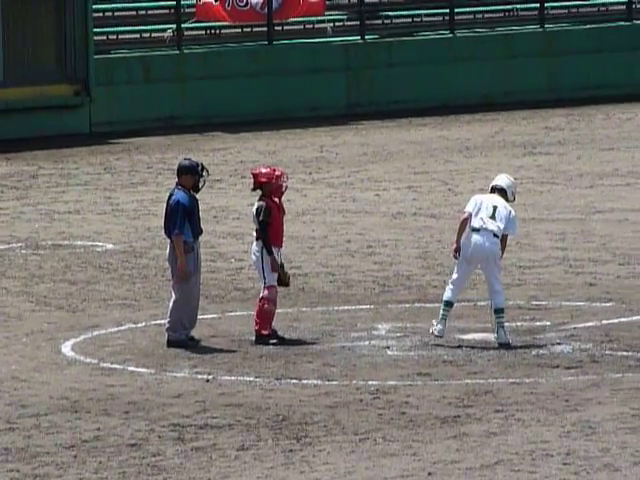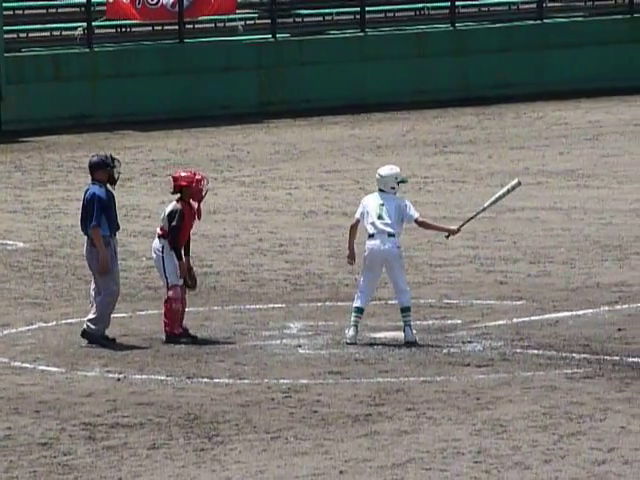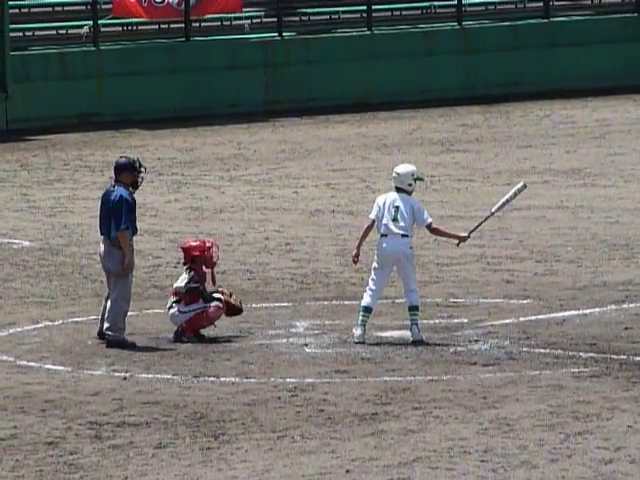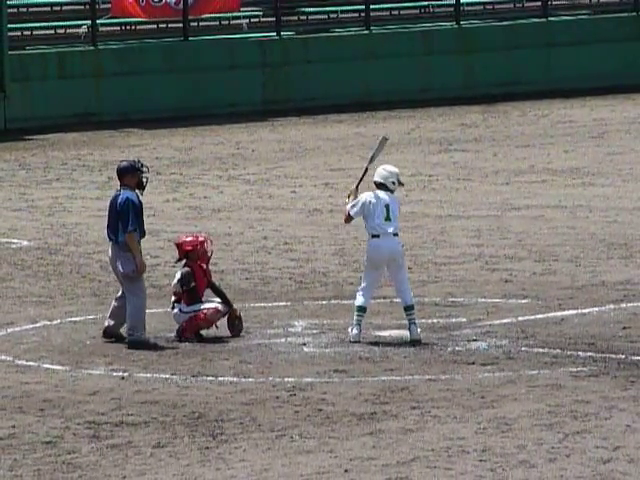
dt=1s
person 1, frame 1
left shoulder: (187, 196)
right shoulder: (180, 199)
right elbow: (176, 233)
right wrist: (181, 259)
left hip: (192, 248)
right hip: (184, 250)
left knee: (192, 293)
right knee: (182, 294)
left ankle: (184, 332)
right ankle: (175, 335)
person 1, frame 2
left shoulder: (102, 191)
right shoulder: (96, 193)
right elbow: (93, 226)
right wrist: (102, 252)
left hip: (107, 243)
right hip: (100, 245)
left knee: (101, 290)
right knee: (110, 290)
left ankle: (97, 330)
right ankle: (92, 328)
person 1, frame 3
left shoulder: (109, 192)
right shoulder: (123, 196)
right elbow: (121, 229)
right wrist: (128, 255)
left hip: (107, 245)
right hip: (118, 248)
left knee: (113, 292)
right knee: (120, 294)
left ankle: (105, 328)
right ankle: (114, 335)
person 1, frame 4
left shoulder: (117, 197)
right shoulder: (130, 198)
right elbow: (130, 231)
right wrist: (139, 257)
left hip: (117, 250)
right hip: (126, 252)
left knee: (126, 292)
right knee: (137, 295)
left ankle: (111, 327)
right ankle: (136, 337)
person 2, frame 1
left shoulder: (478, 198)
right shoulder: (509, 210)
left elbow: (465, 218)
right elbow: (504, 240)
left wrist: (457, 242)
right wrist: (497, 260)
left hip: (472, 242)
right hip: (493, 246)
left knee: (455, 284)
right knee: (496, 290)
left ankle: (441, 324)
right ankle: (501, 333)
person 2, frame 2
left shoulder: (367, 200)
right shoulder: (401, 202)
left elbow: (354, 225)
right elbow: (421, 222)
left wrist: (351, 249)
right wrist: (448, 230)
left hip: (372, 246)
right hip: (392, 247)
left knee: (365, 289)
right knee: (402, 290)
left ankle: (352, 330)
right ankle: (408, 331)
person 2, frame 3
left shoulder: (382, 199)
right shoulder: (413, 204)
left elbow: (370, 224)
right elbow: (432, 229)
left wrist: (358, 248)
right wrist: (458, 237)
left hip: (384, 246)
right hip: (404, 247)
left knee: (373, 288)
right knee: (411, 289)
left ankle: (360, 330)
right ankle: (415, 329)
person 2, frame 4
left shoulder: (366, 197)
right shoulder: (395, 201)
left elbow: (347, 219)
left wrist: (351, 198)
left hip: (375, 245)
right hip: (395, 244)
left knee: (366, 289)
right knee: (404, 288)
left ankle: (356, 330)
right ankle: (413, 329)
person 3, frame 1
left shoulder: (274, 203)
right shoulder: (263, 205)
right elbow: (263, 233)
left wrist: (277, 256)
right wrist: (272, 257)
left hip: (273, 250)
right hip: (264, 251)
left knee: (271, 290)
right knee: (269, 290)
left ankle: (267, 329)
right ankle: (261, 332)
person 3, frame 2
left shoulder: (190, 207)
right shoulder: (178, 208)
right elbow: (173, 237)
left wrist: (187, 259)
right wrist: (181, 261)
left hip: (172, 250)
right hip: (164, 248)
left knee: (180, 289)
right knee: (174, 289)
left ankle: (179, 328)
right ankle: (171, 332)
person 3, frame 3
left shoulder: (197, 269)
right shoulder: (194, 274)
left elbow: (202, 294)
right elbow: (206, 298)
left wrist: (219, 291)
right wrist: (221, 298)
left hip: (185, 308)
right hip: (178, 313)
left knee: (220, 300)
right knee: (217, 308)
left ankle: (192, 330)
right ankle: (183, 331)
person 3, frame 4
left shoulder: (200, 268)
right shoulder: (187, 271)
left elbow: (214, 288)
right elbow: (193, 297)
left wrist: (232, 307)
right wrist: (206, 315)
left hip: (193, 307)
right hip: (182, 312)
left knee: (224, 306)
right knee: (215, 309)
left ankle: (192, 328)
right ankle: (185, 330)
